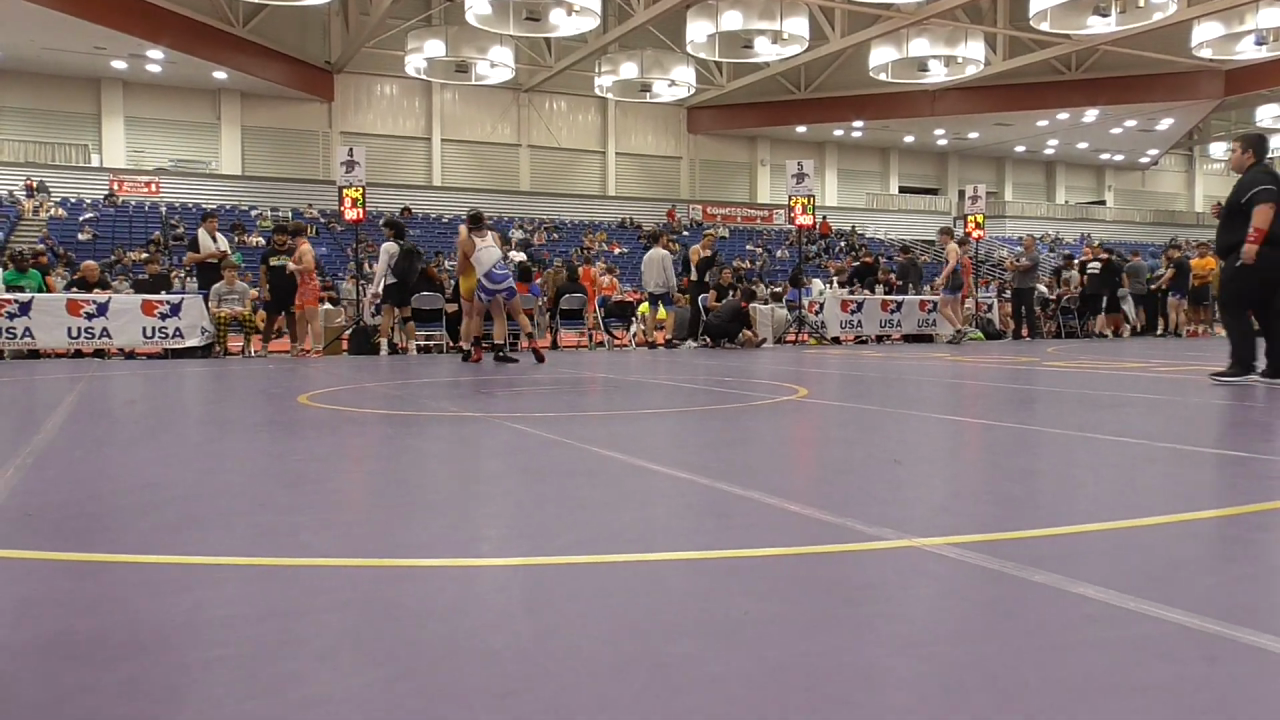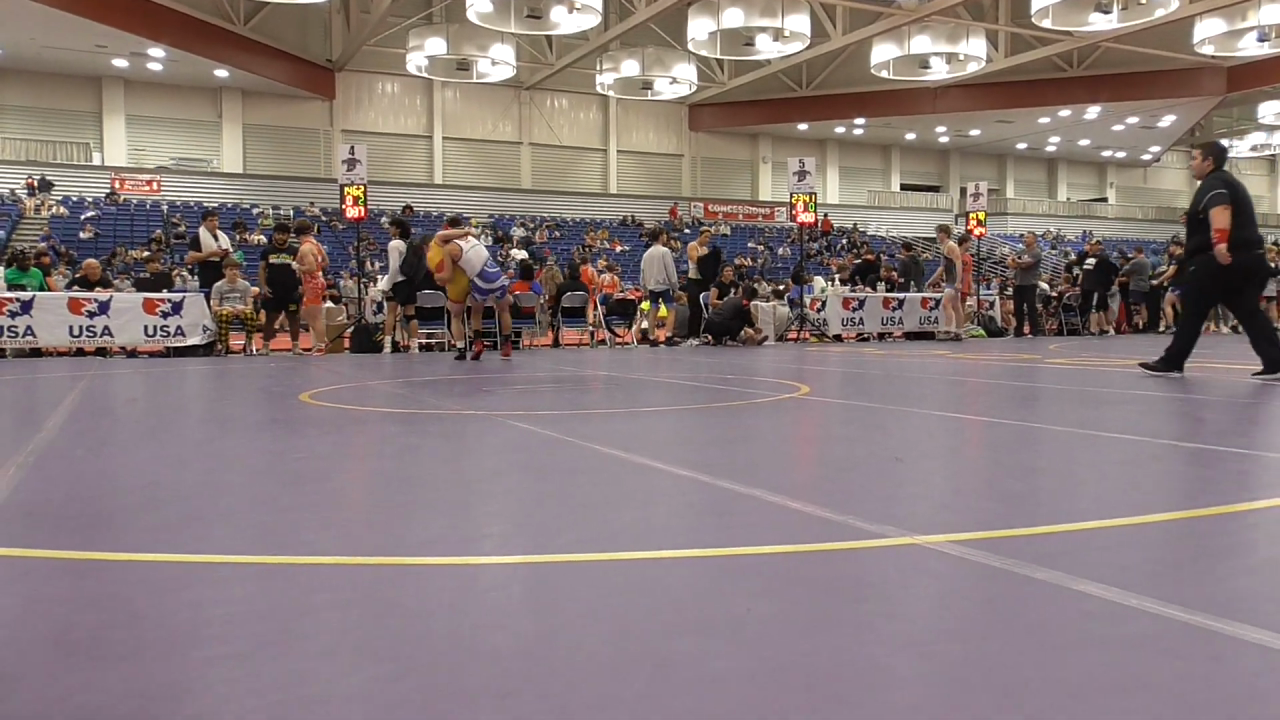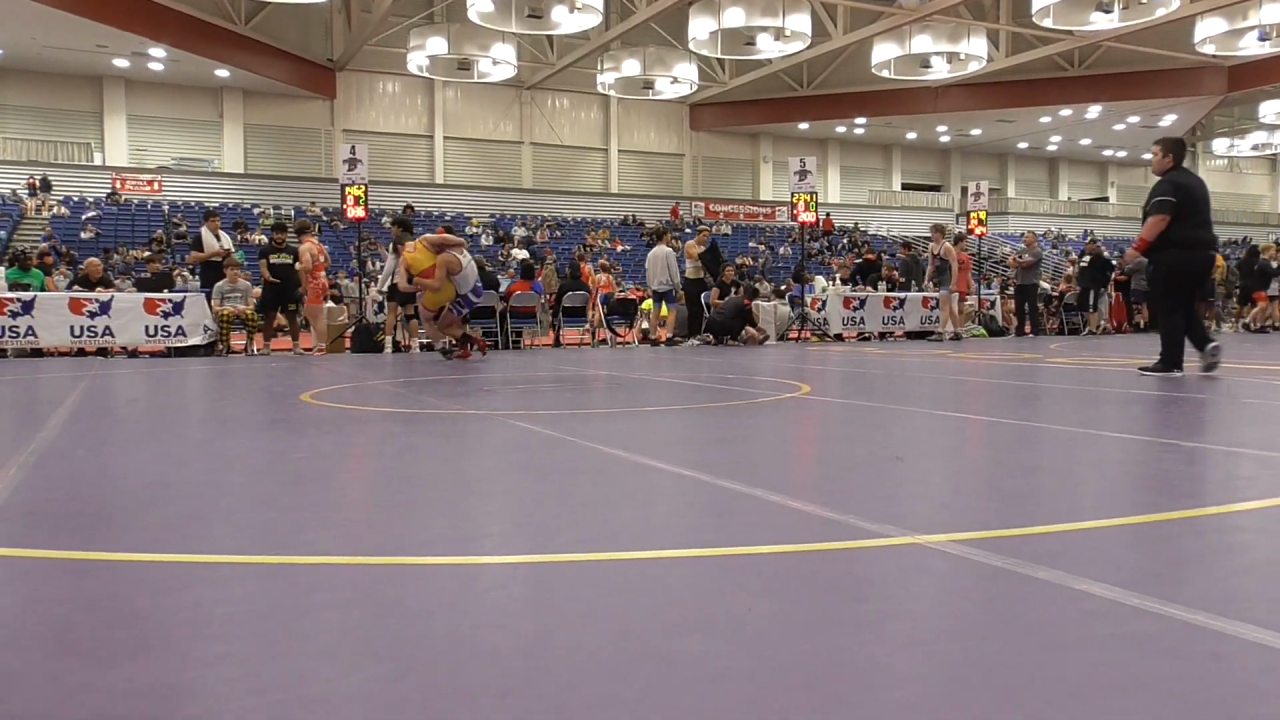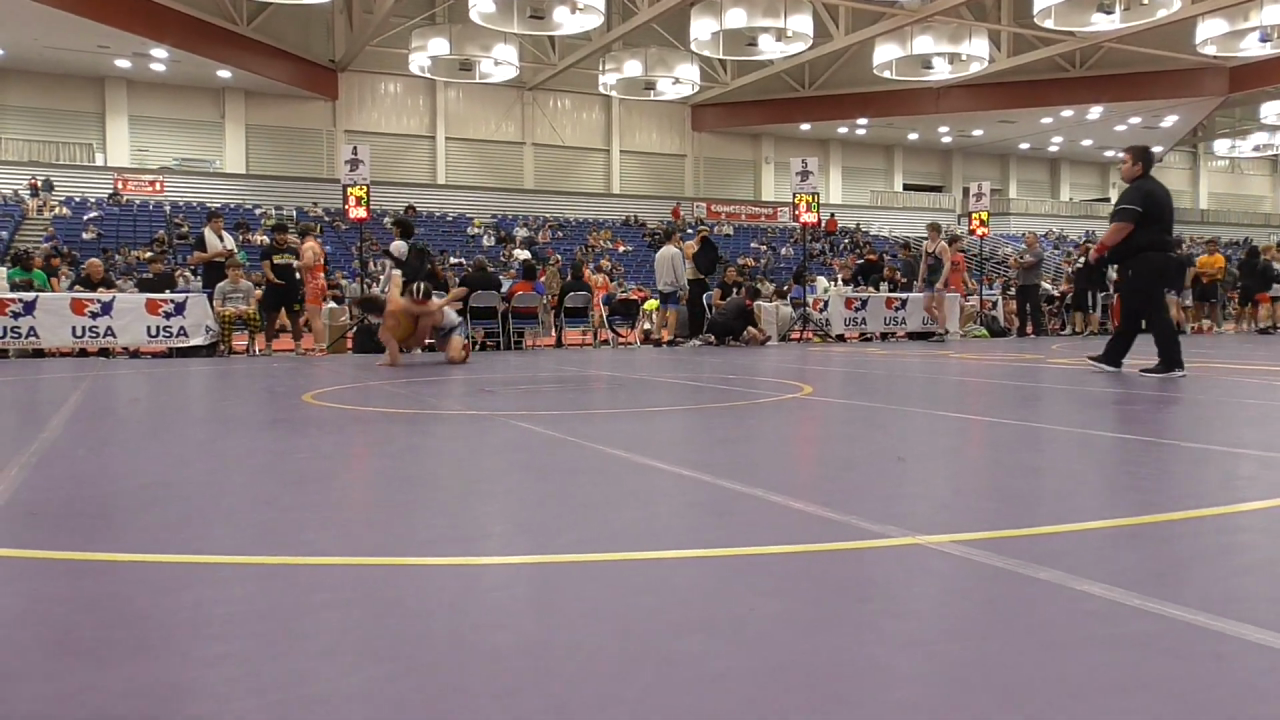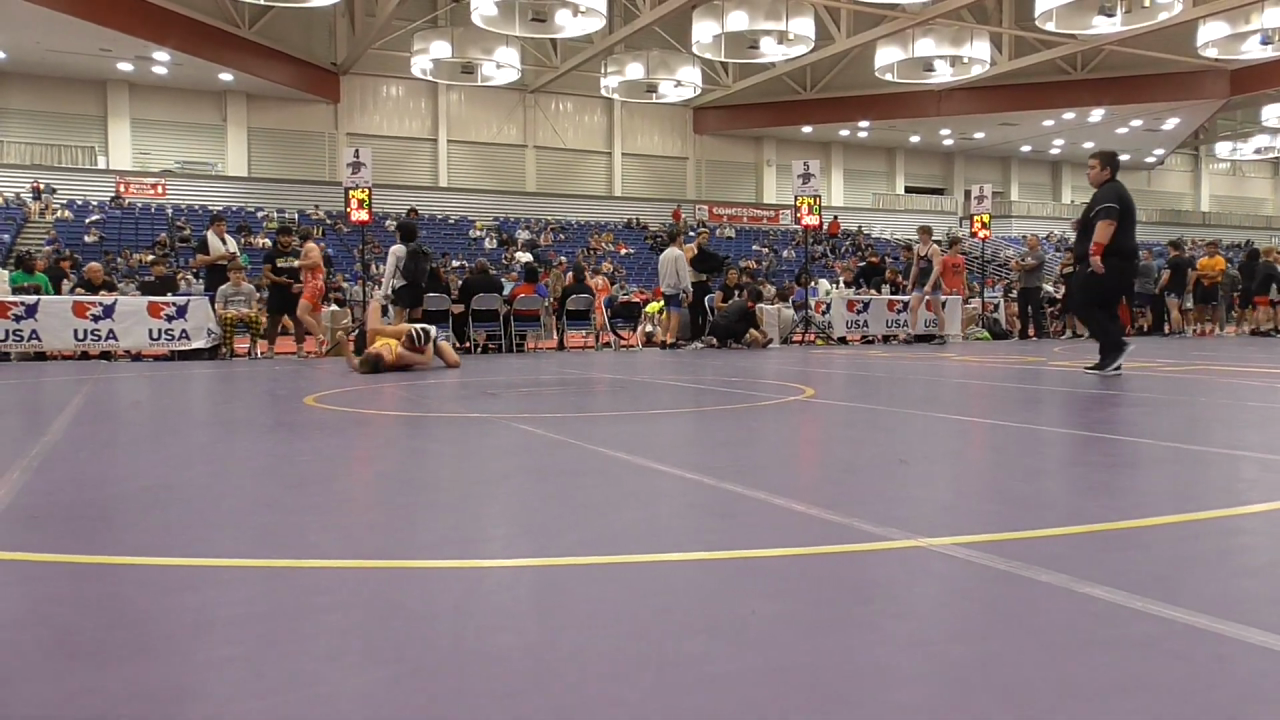
dt=0.3s
person 1, frame 1
left shoulder: (1257, 177)
right shoulder: (1254, 178)
left wrist: (1252, 241)
right wrist: (1224, 214)
left hip: (1252, 257)
left knee: (1232, 308)
left ankle: (1242, 365)
person 1, frame 2
left shoulder: (1213, 184)
right shoulder: (1230, 183)
left elbow: (1221, 210)
left wrist: (1220, 242)
left hip: (1217, 258)
right hip: (1249, 257)
left knee: (1192, 311)
right knee: (1249, 313)
left ankle: (1171, 362)
person 1, frame 3
left shoulder: (1167, 184)
right shoulder: (1193, 182)
left elbow: (1160, 219)
left wrist: (1137, 248)
left hip: (1175, 255)
right hip: (1202, 254)
left knee: (1168, 310)
right knee: (1184, 307)
left ankle: (1170, 363)
right ankle: (1206, 345)
person 1, frame 4
left shoulder: (1136, 192)
right shoulder: (1157, 189)
left elbow: (1122, 227)
left wrist: (1098, 249)
left hip: (1143, 260)
right hip: (1159, 257)
left knee: (1153, 311)
right knee: (1131, 310)
left ankle: (1172, 363)
right ankle: (1111, 357)
person 1, frame 5
left shoulder: (1108, 193)
right shoulder: (1117, 192)
left elbow: (1106, 224)
left wrist: (1095, 252)
left hip: (1107, 263)
right hip: (1119, 262)
left knee: (1083, 307)
right knee: (1107, 311)
left ankle: (1116, 347)
right ankle: (1110, 361)
